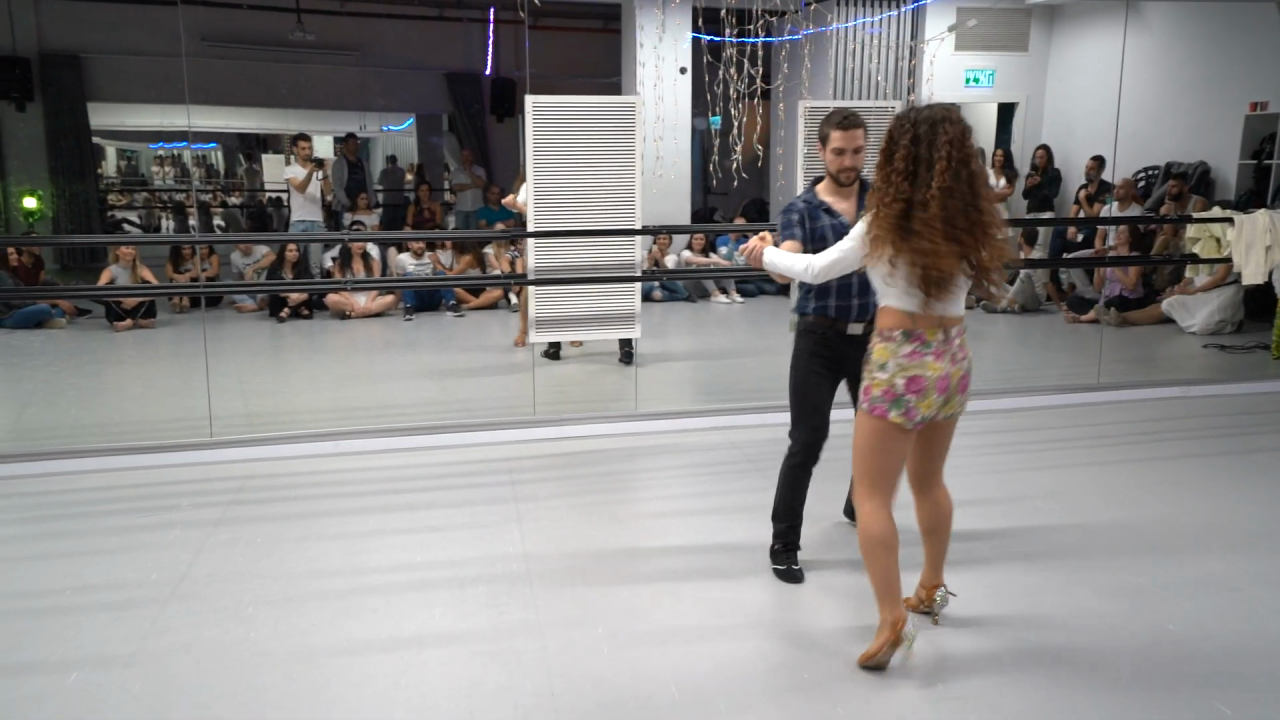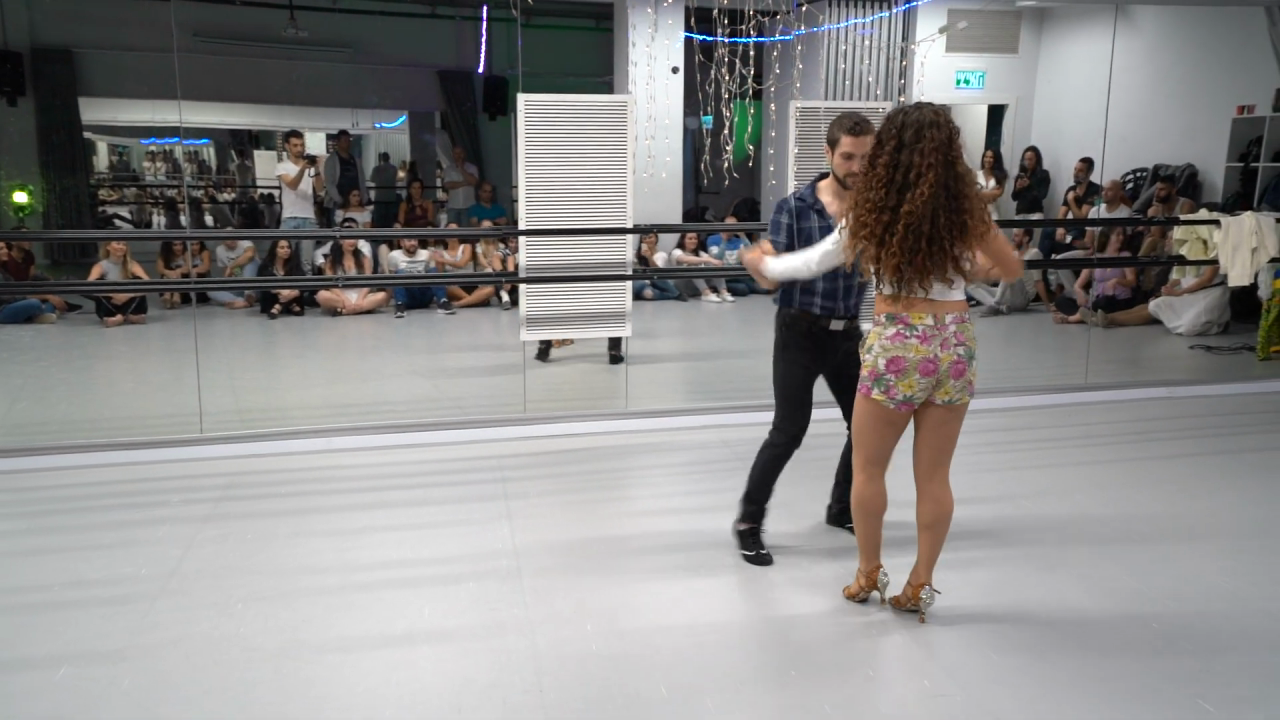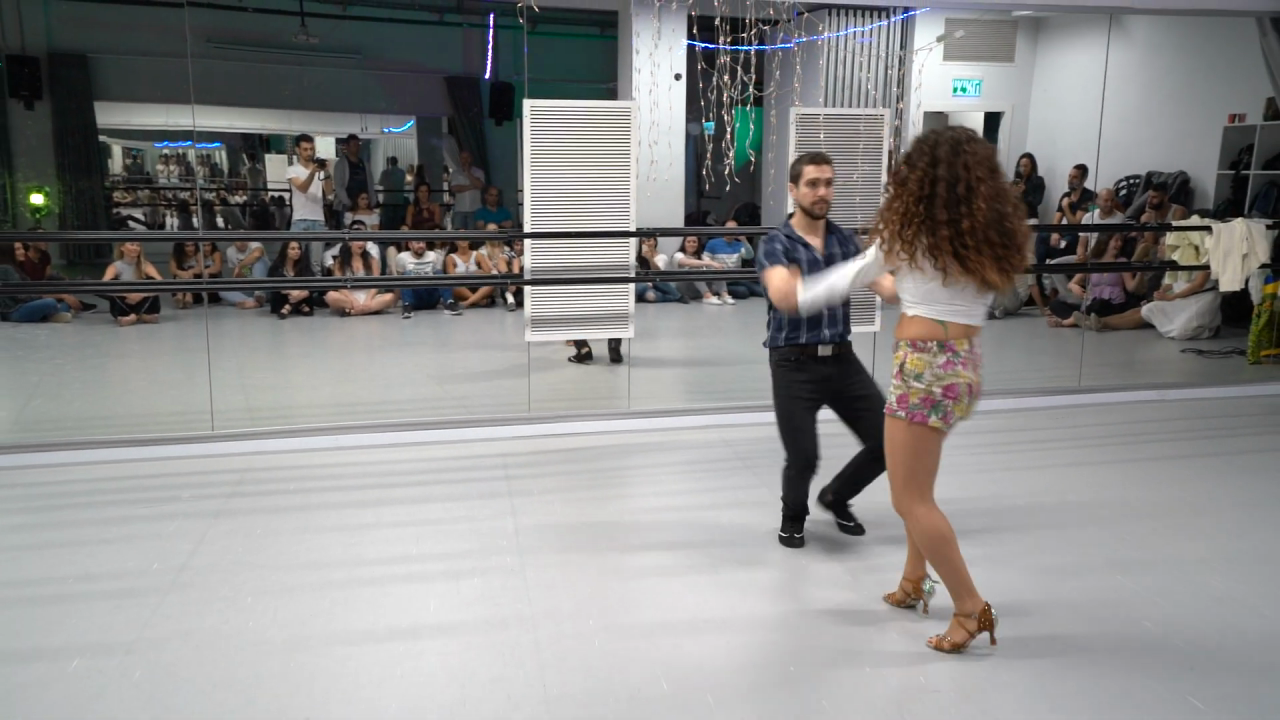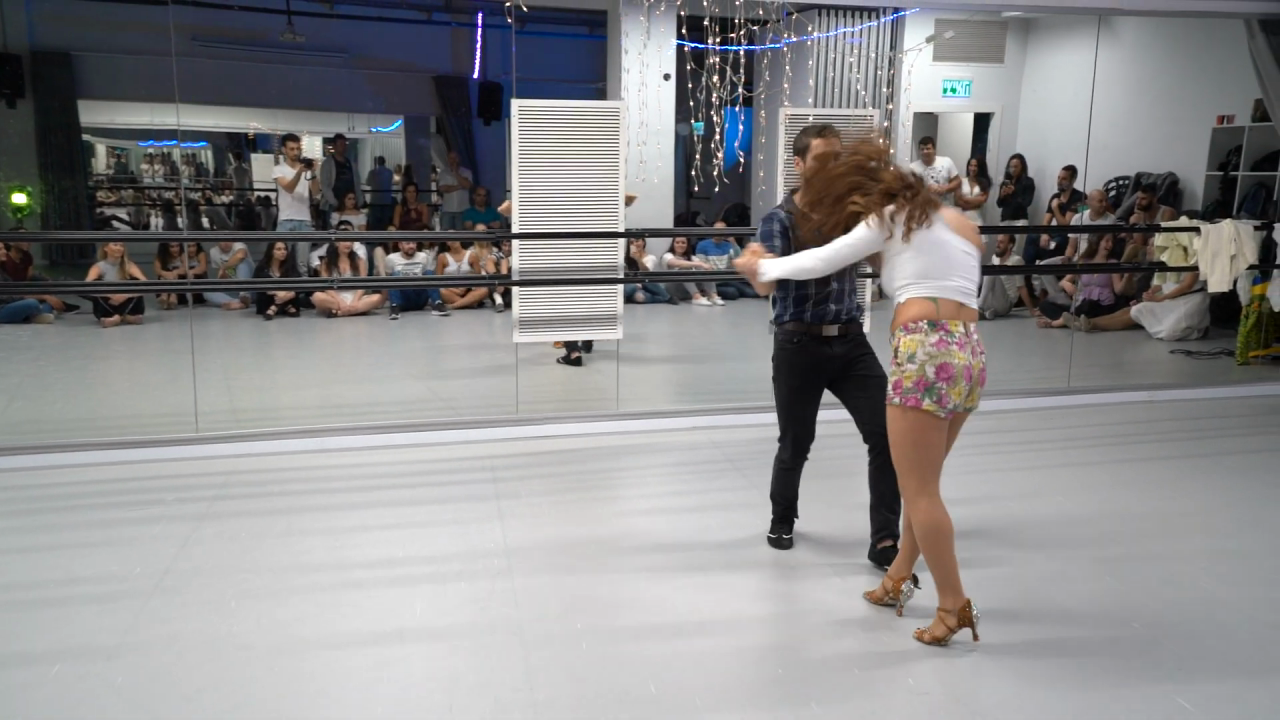
dt=0.5s
person 1, frame 1
left shoulder: (883, 226)
right shoulder: (970, 224)
left elbow: (816, 270)
left wrist: (767, 254)
left hip: (900, 364)
right hip: (952, 362)
left knee: (873, 497)
right knee: (928, 480)
left ankle: (891, 623)
right ankle: (931, 587)
person 1, frame 2
left shoulder: (873, 212)
right shoulder: (968, 212)
left elbow: (815, 260)
right elbow: (1011, 272)
left wrist: (766, 265)
left hip: (895, 348)
right hip: (953, 346)
left knee: (867, 467)
right knee: (934, 474)
left ankle: (868, 575)
right ankle: (920, 587)
person 1, frame 3
left shoulder: (912, 233)
right shoulder: (994, 233)
left elbow: (853, 276)
left wrist: (799, 293)
left hip: (924, 369)
right hip: (963, 365)
left knee: (912, 500)
right knee: (916, 487)
left ankle: (972, 609)
right ankle: (914, 581)
person 1, frame 4
left shoulder: (893, 215)
right shoulder: (956, 219)
left elbow: (823, 261)
left wrist: (762, 266)
left hip: (926, 355)
right hip: (968, 355)
left knee: (919, 490)
right knee: (915, 479)
left ankle: (953, 606)
right ankle: (899, 575)
person 2, frame 1
right shoulder: (799, 210)
right elbow: (785, 270)
left hip: (871, 336)
right hip: (820, 338)
right knee: (807, 440)
left ankle: (860, 505)
right ankle: (784, 543)
person 2, frame 2
right shoulder: (793, 207)
left hip: (847, 332)
right hip: (800, 330)
right knee: (789, 431)
left ankle: (842, 508)
right ankle: (749, 521)
person 2, frame 3
left shoulder: (845, 241)
right shoulder: (775, 243)
left elbow: (884, 287)
right elbow: (779, 294)
right wrist: (788, 294)
left hip: (841, 360)
right hip: (793, 363)
left knee: (887, 442)
right knee: (804, 456)
left ankle: (835, 497)
right ankle: (793, 515)
person 2, frame 4
right shoulder: (778, 222)
right elbow: (766, 284)
left hip: (850, 341)
right hip: (799, 343)
left knee: (883, 436)
right knee: (796, 441)
left ankle: (885, 541)
right ankle: (782, 517)
